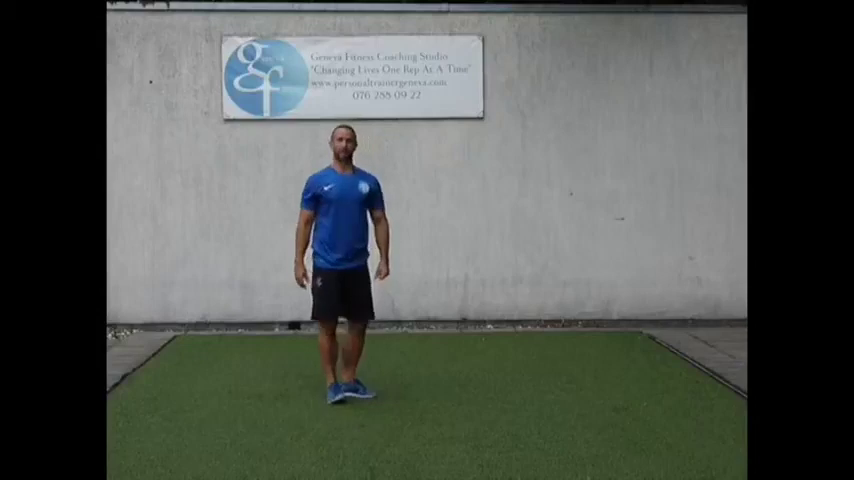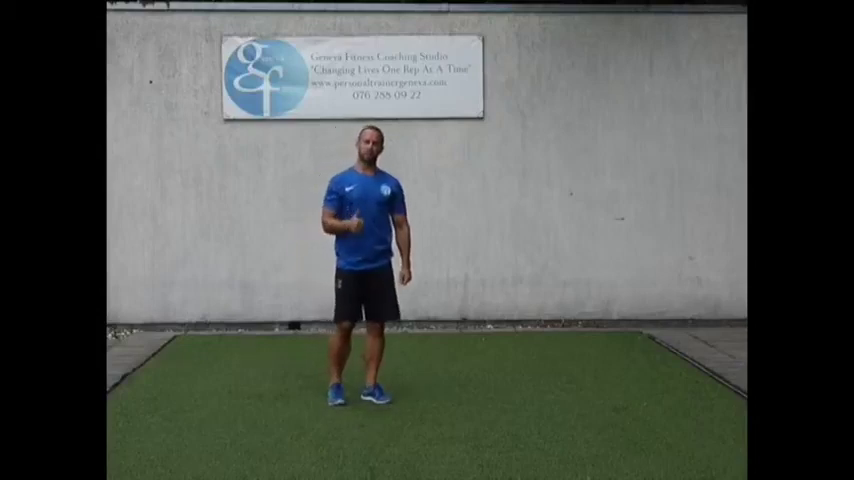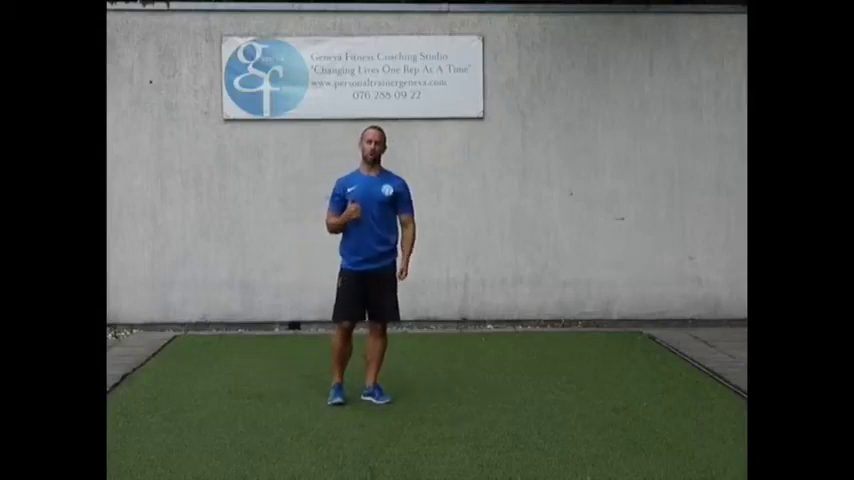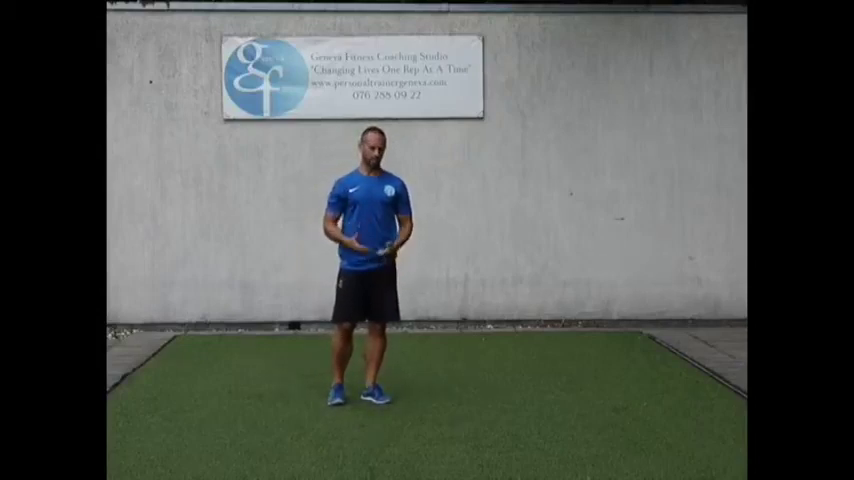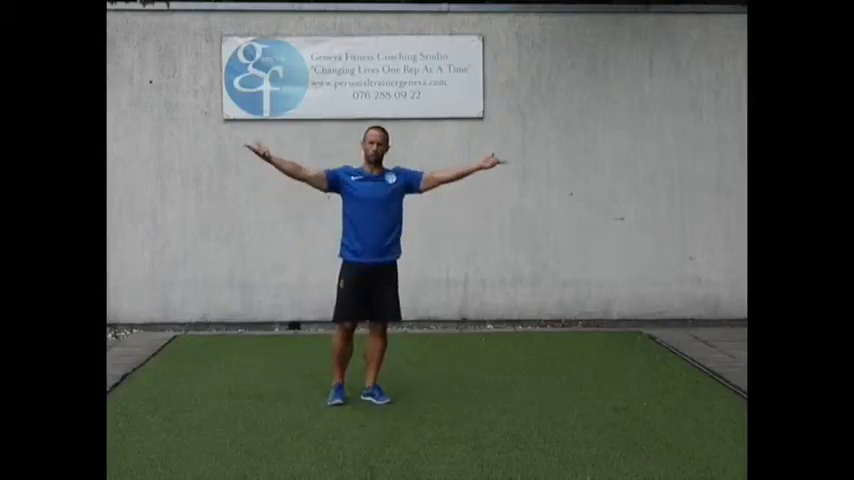
dt=1s
person 1, frame 1
left shoulder: (369, 182)
right shoulder: (317, 181)
left elbow: (380, 221)
right elbow: (304, 223)
left wrist: (384, 259)
right wrist: (299, 262)
left hip: (357, 266)
right hip: (326, 266)
left knee: (358, 325)
right knee: (327, 325)
left ankle: (350, 381)
right ankle: (332, 383)
person 1, frame 2
left shoulder: (391, 184)
right shoulder: (339, 182)
left elbow: (401, 226)
right elbow: (327, 224)
left wrist: (406, 263)
right wrist: (347, 224)
left hip: (380, 268)
right hip: (349, 267)
left knee: (377, 326)
right knee: (344, 325)
left ankle: (371, 385)
right ankle: (335, 384)
person 1, frame 3
left shoulder: (396, 184)
right shoulder: (344, 183)
left elbow: (408, 225)
right elbow: (330, 225)
left wrist: (404, 259)
right wrist: (346, 216)
left hip: (383, 268)
right hip: (351, 268)
left knee: (379, 327)
right knee: (344, 326)
left ankle: (371, 385)
right ankle: (337, 384)
person 1, frame 4
left shoulder: (396, 185)
right shoulder: (344, 184)
left elbow: (406, 223)
right elbow: (328, 224)
left wrist: (397, 243)
right wrist: (346, 241)
left hip: (383, 269)
right hip: (352, 269)
left knee: (378, 327)
right knee: (344, 326)
left ankle: (371, 386)
right ankle: (337, 385)
person 1, frame 5
left shoulder: (400, 178)
right shoulder: (345, 177)
left elbow: (438, 177)
right elbow: (305, 174)
left wrist: (479, 166)
right wrist: (270, 158)
left hip: (385, 266)
right hip: (353, 265)
left knee: (379, 327)
right knee: (345, 326)
left ankle: (371, 386)
right ankle: (337, 385)
